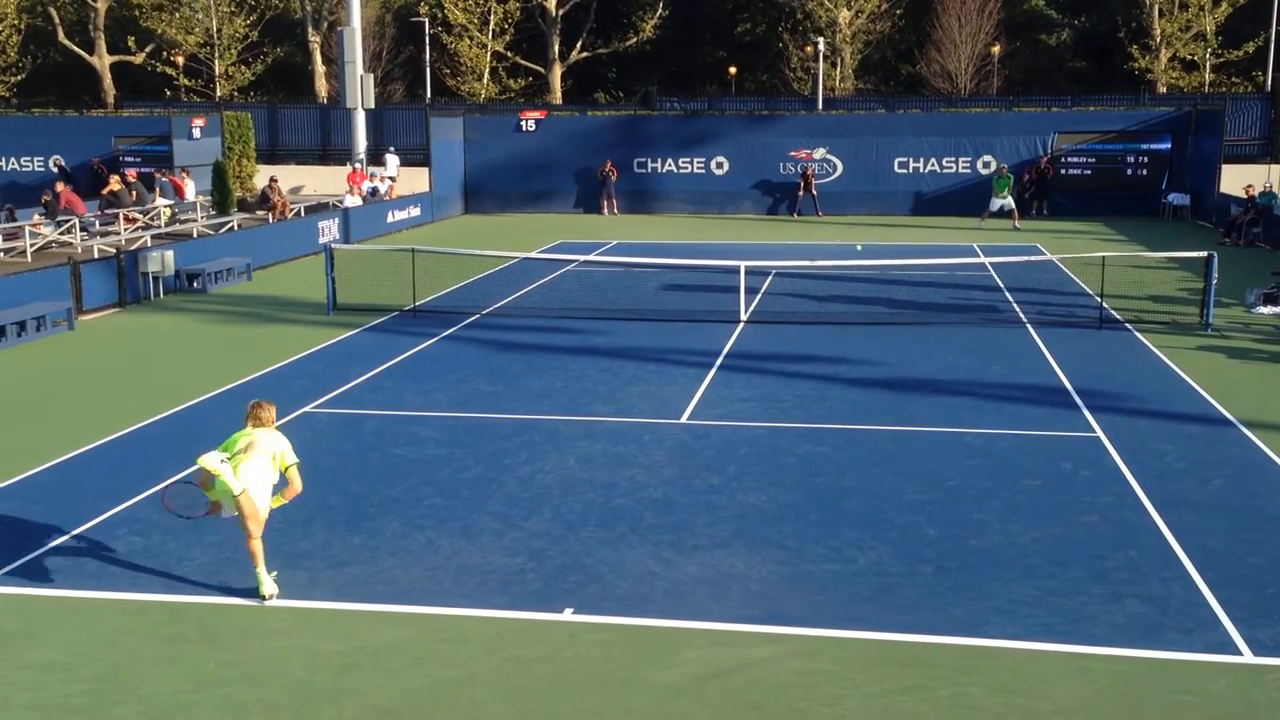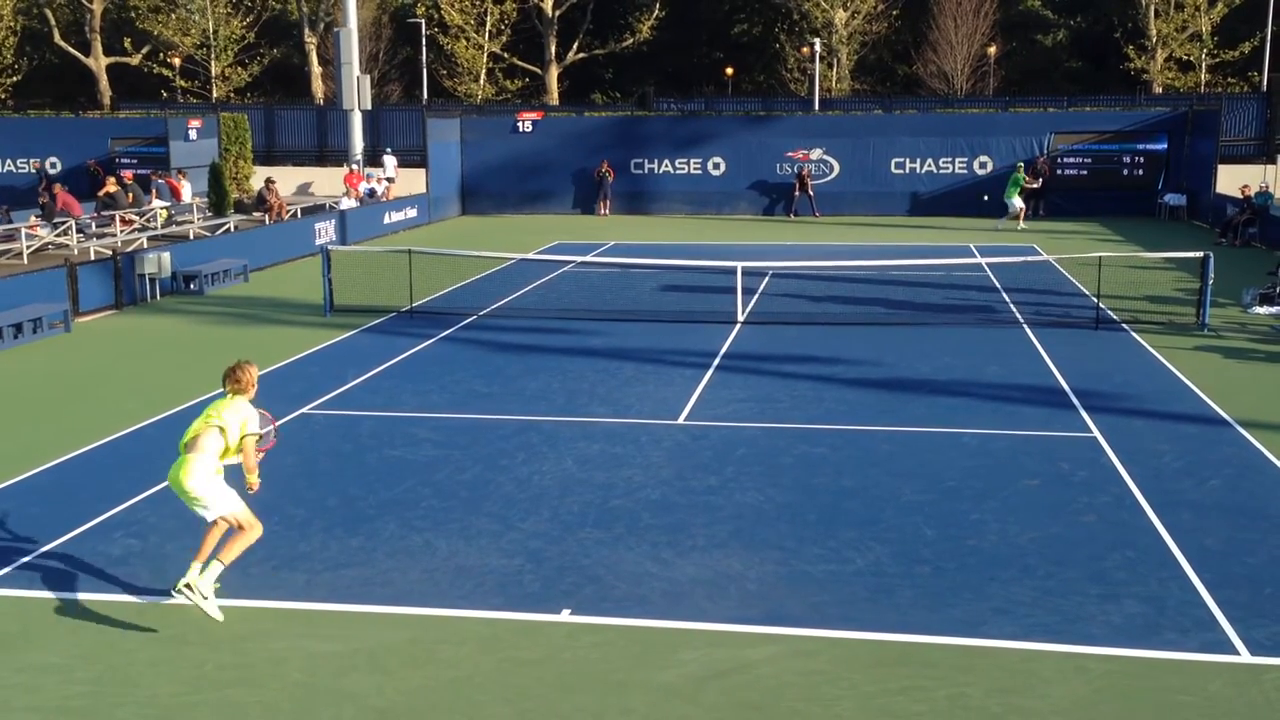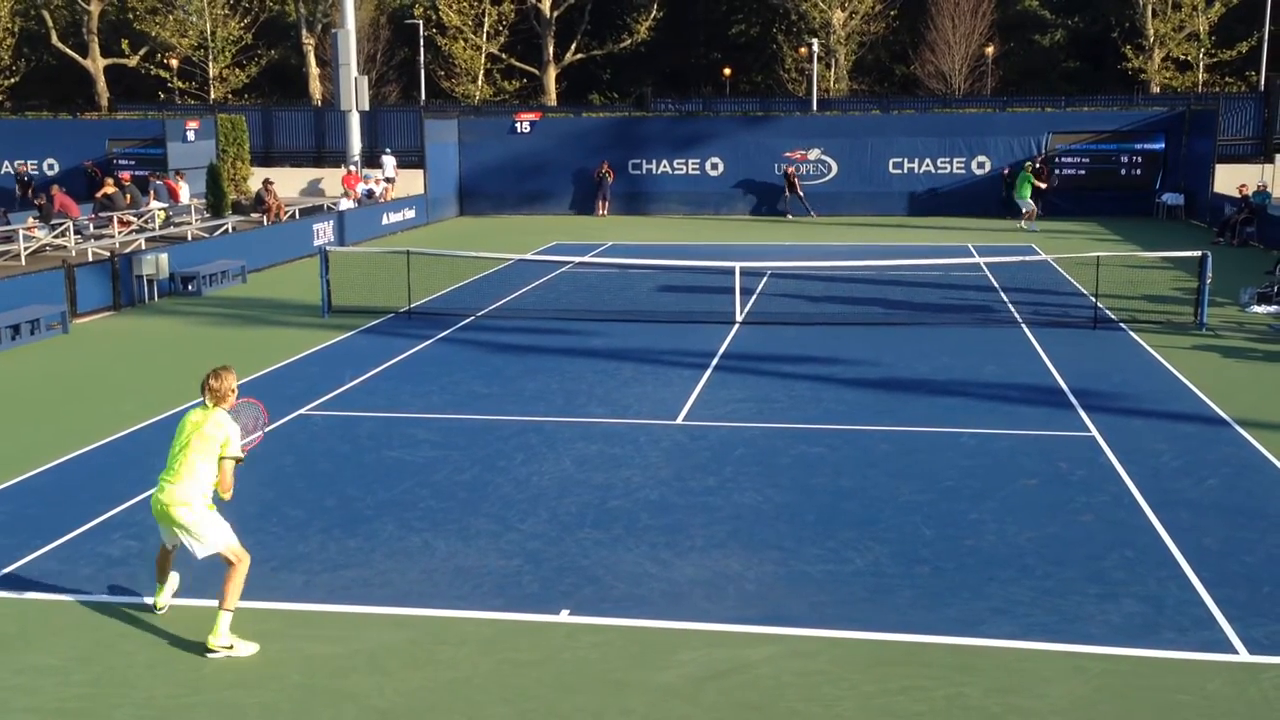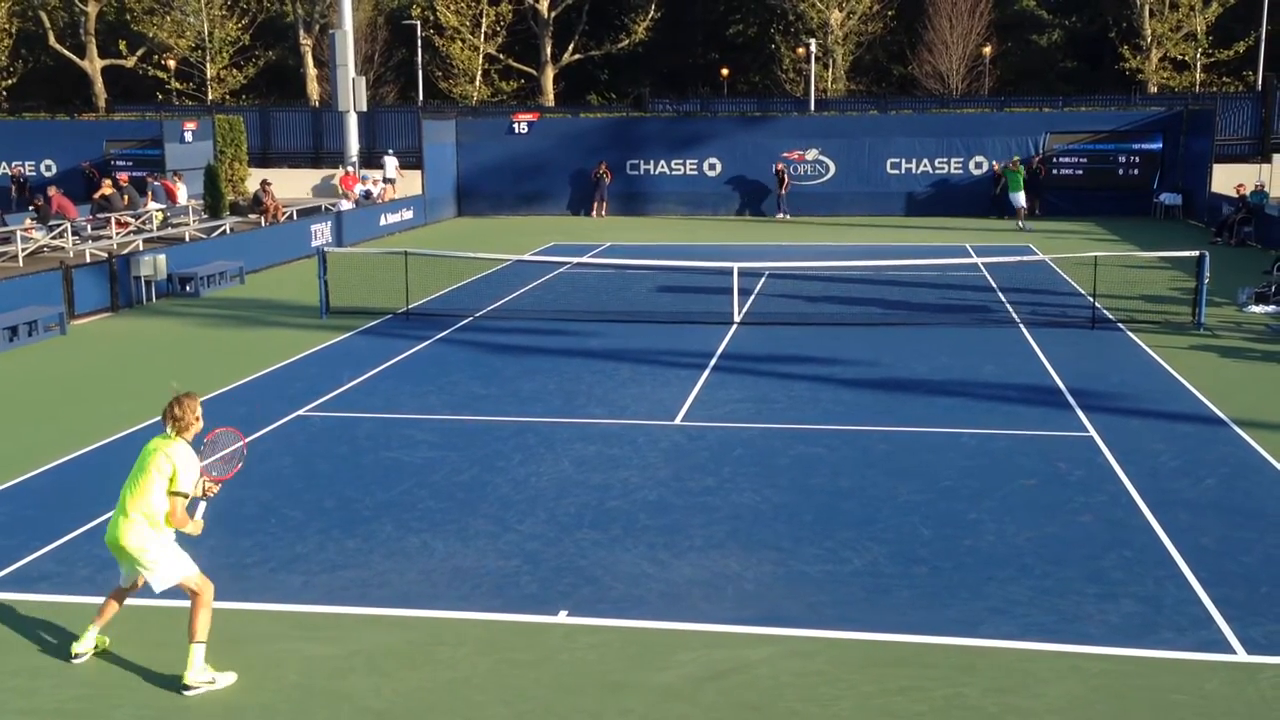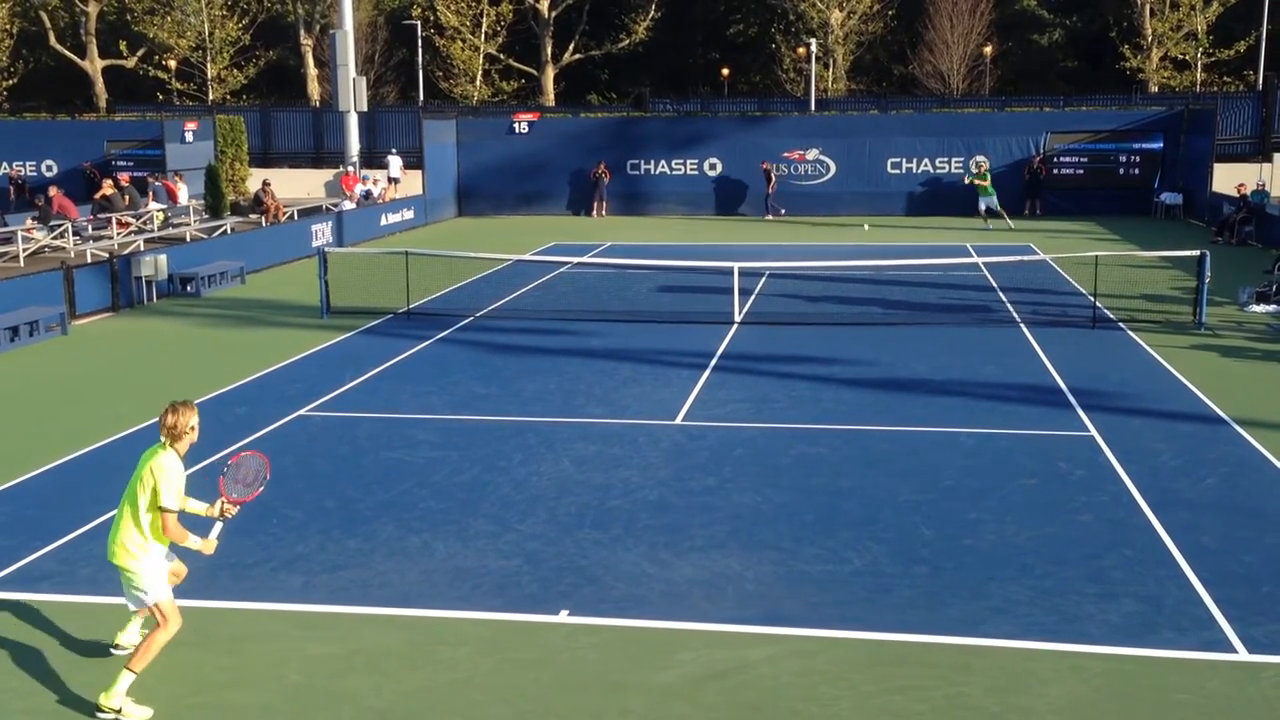
dt=0.4s
person 1, frame 1
left shoulder: (235, 438)
right shoulder: (280, 439)
left elbow: (203, 481)
right elbow: (296, 486)
left wrist: (214, 499)
right wrist: (272, 503)
left hip: (231, 471)
right hip: (256, 474)
left knee: (252, 529)
right knee: (253, 531)
left ankle: (265, 582)
person 1, frame 2
left shoulder: (215, 406)
right shoulder: (248, 412)
right elbow: (249, 464)
left wrist: (242, 452)
right wrist: (253, 480)
left hip: (179, 474)
right hip: (199, 476)
left knee: (222, 520)
right knee: (252, 528)
left ankle: (190, 579)
right ankle: (202, 583)
person 1, frame 3
left shoulder: (190, 415)
right shoulder: (229, 428)
right elbow: (224, 484)
right wrist: (226, 493)
left hip: (163, 498)
right hip: (191, 506)
left knee: (169, 545)
right knee: (239, 560)
left ankle: (160, 597)
right ankle: (221, 637)
person 1, frame 4
left shoulder: (156, 444)
right shoulder: (186, 458)
right elbow: (176, 517)
left wrist: (194, 489)
right wrist: (193, 526)
left hip: (120, 532)
right hip: (147, 539)
left knee: (135, 582)
right knee: (203, 591)
left ankle: (86, 641)
right ankle: (197, 672)
person 1, frame 5
left shoulder: (162, 457)
right shoulder: (168, 467)
right elbow: (170, 529)
left wrist: (212, 510)
right wrist: (201, 545)
left hip: (136, 544)
right hip: (137, 552)
left knee: (176, 572)
right knee: (170, 622)
left ankle: (127, 636)
